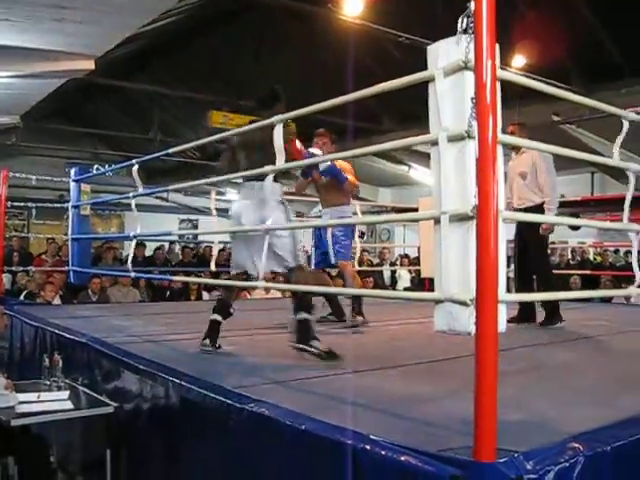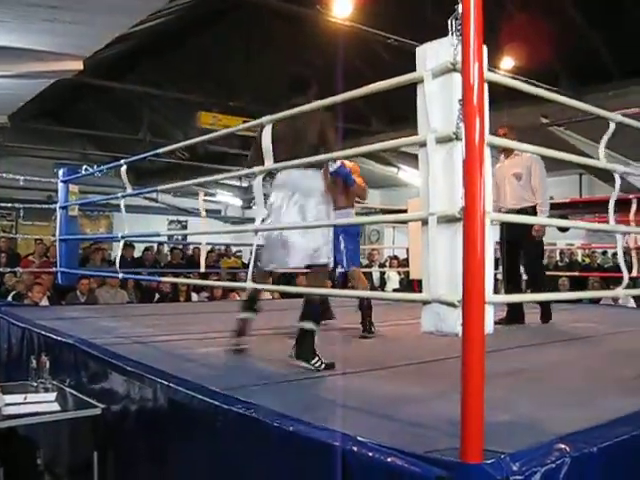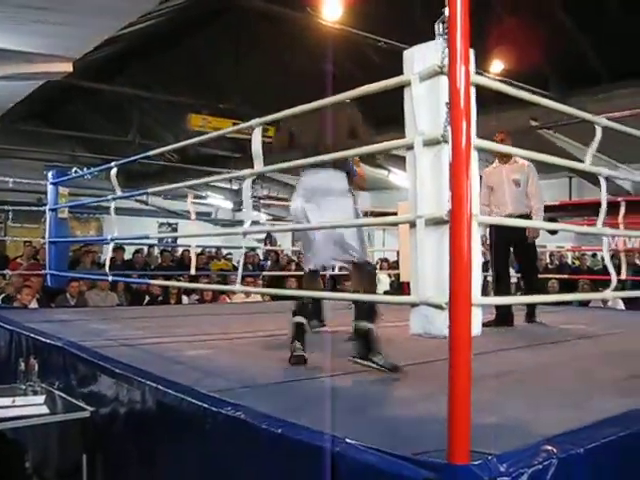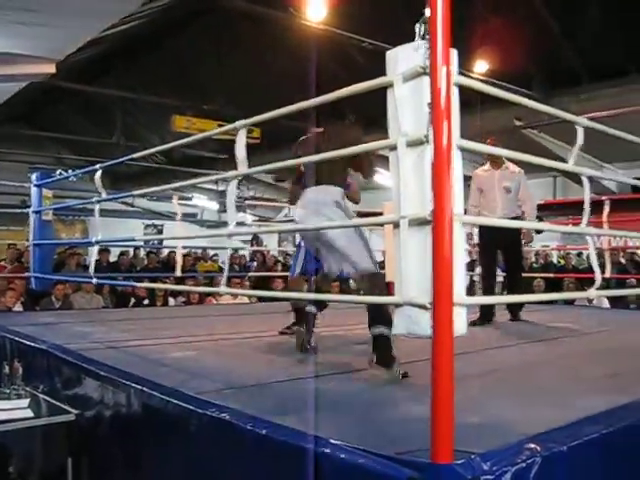
dt=0.2s
person 1, frame 1
left shoulder: (241, 133)
right shoulder: (281, 125)
left elbow: (222, 169)
right elbow: (291, 158)
right wrist: (298, 152)
left hip: (244, 198)
right hip: (269, 195)
left knee: (240, 272)
right knee: (296, 267)
left ankle: (211, 334)
right ankle: (304, 335)
person 1, frame 2
left shoulder: (274, 120)
right shoulder: (321, 114)
left elbow: (254, 161)
right elbow: (331, 150)
left hip: (282, 186)
right hip: (312, 185)
left knee: (266, 266)
right knee: (319, 268)
left ankle: (240, 330)
right ankle: (305, 346)
person 1, frame 3
left shoulder: (295, 117)
right shoulder: (346, 110)
left elbow: (276, 154)
right elbow: (368, 147)
left hip: (306, 188)
right hip: (335, 185)
left knee: (312, 270)
right knee: (363, 267)
left ankle: (297, 341)
right ankle: (367, 347)
person 1, frame 4
left shoulder: (312, 140)
right shoulder: (351, 132)
right elbow: (367, 172)
left hip: (305, 207)
right hip: (329, 201)
left knee: (330, 270)
right knee: (372, 277)
left ankle: (307, 327)
right ankle: (383, 354)
person 2, frame 1
left shoulder: (538, 155)
right shoulder: (512, 163)
left elbow: (549, 186)
left wrist: (549, 217)
left hip: (537, 213)
left knee: (539, 263)
right knee: (521, 266)
left ankle: (552, 311)
right ankle: (526, 311)
person 2, frame 2
left shoulder: (530, 158)
right shoulder: (498, 167)
left elbow: (541, 190)
right elbow: (495, 199)
left wrist: (541, 219)
left hip: (528, 215)
right hip: (508, 219)
left knee: (533, 265)
right knee: (509, 268)
left ankle: (545, 309)
right ankle: (514, 313)
person 2, frame 3
left shoulder: (526, 167)
right shoulder: (488, 172)
left elbow: (536, 197)
right elbow: (484, 204)
left wrist: (536, 223)
left hip: (522, 222)
right hip: (498, 225)
left knee: (528, 269)
right knee: (500, 271)
left ankle: (531, 310)
right ankle: (503, 315)
person 2, frame 4
left shoulder: (516, 173)
right shoulder: (479, 175)
left elbow: (527, 202)
right elbow: (473, 204)
left wrist: (529, 227)
left hip: (511, 225)
right hip: (487, 226)
left knee: (514, 270)
right knee: (487, 271)
left ankle: (515, 310)
right ankle: (486, 313)
person 3, frame 1
left shoulder: (342, 166)
right shoulder: (315, 168)
left elbow: (355, 189)
right elbow: (298, 190)
left wrist: (336, 173)
right wrist: (307, 172)
left hip: (341, 220)
right hip: (323, 221)
left knee: (344, 263)
right knee: (317, 270)
left ankle: (357, 311)
right ankle: (336, 312)
person 3, frame 2
left shoulder: (349, 166)
left elbow: (363, 194)
left wrist: (346, 175)
left hip: (345, 222)
left knee: (352, 270)
left ankle: (367, 321)
person 3, frame 3
left shoulder: (347, 160)
right shoulder: (315, 162)
left elbow: (362, 183)
right elbow: (303, 185)
left wrist: (348, 167)
left hip: (344, 216)
right hip: (322, 219)
left knee: (356, 266)
right knee: (312, 267)
left ankle: (361, 320)
right ankle: (315, 315)
person 3, frame 4
right shoulder: (305, 171)
left elbow: (356, 198)
right elbow: (292, 199)
right wrist: (298, 179)
right knee: (295, 279)
right ankle: (300, 321)
